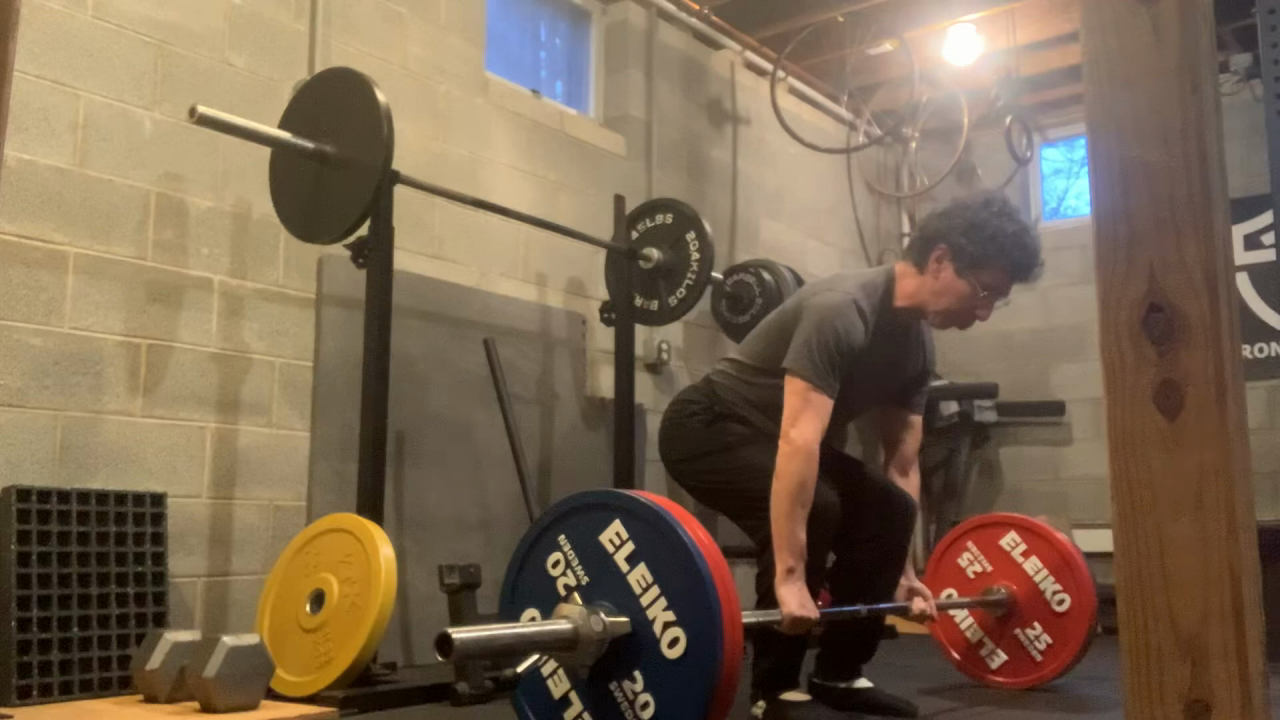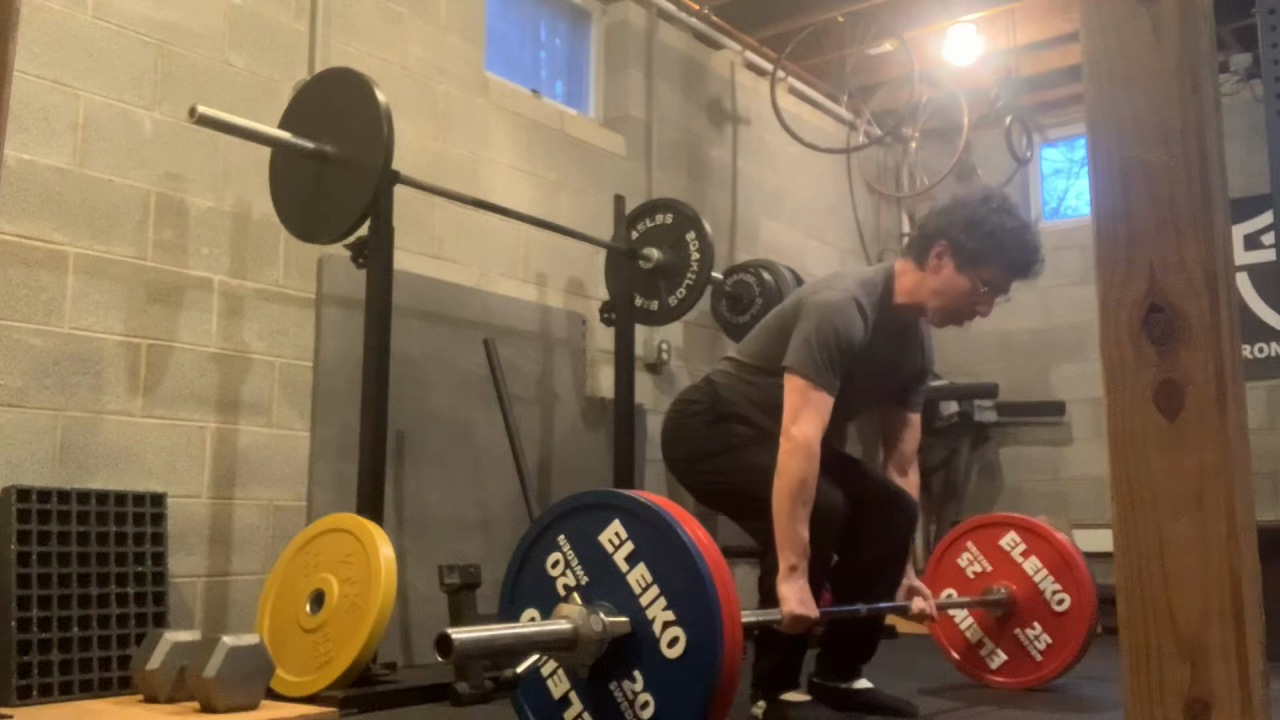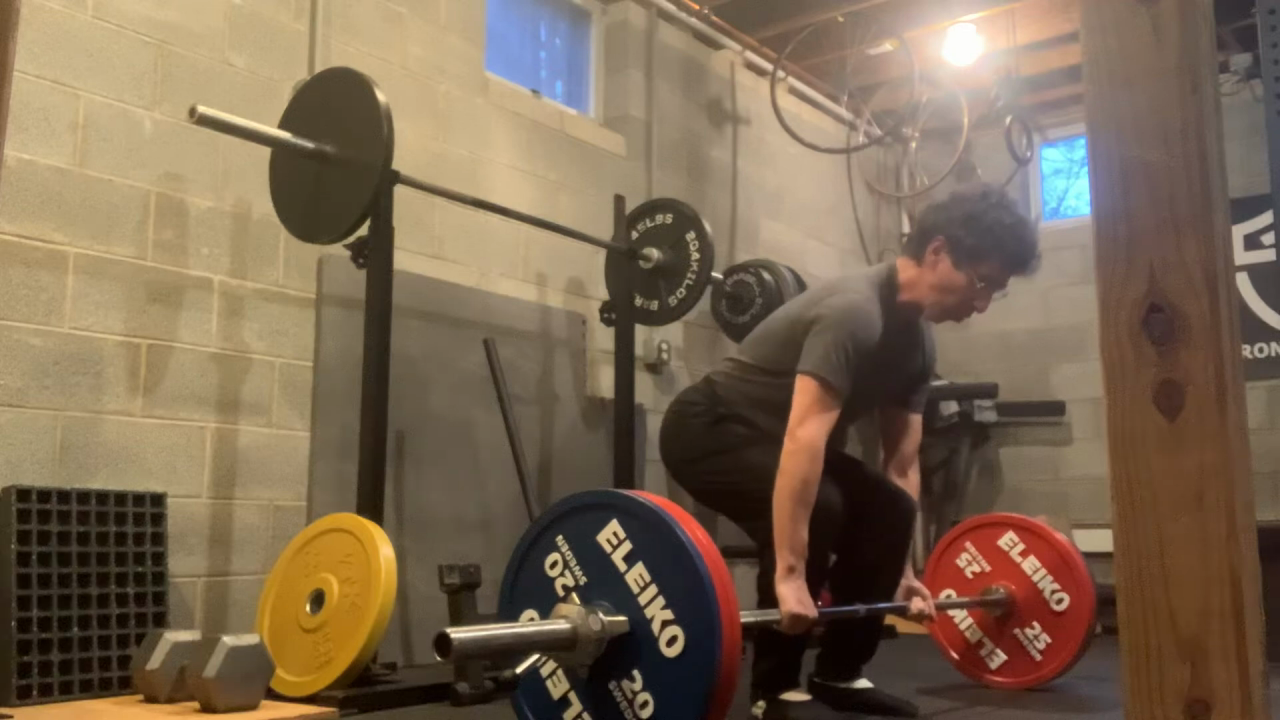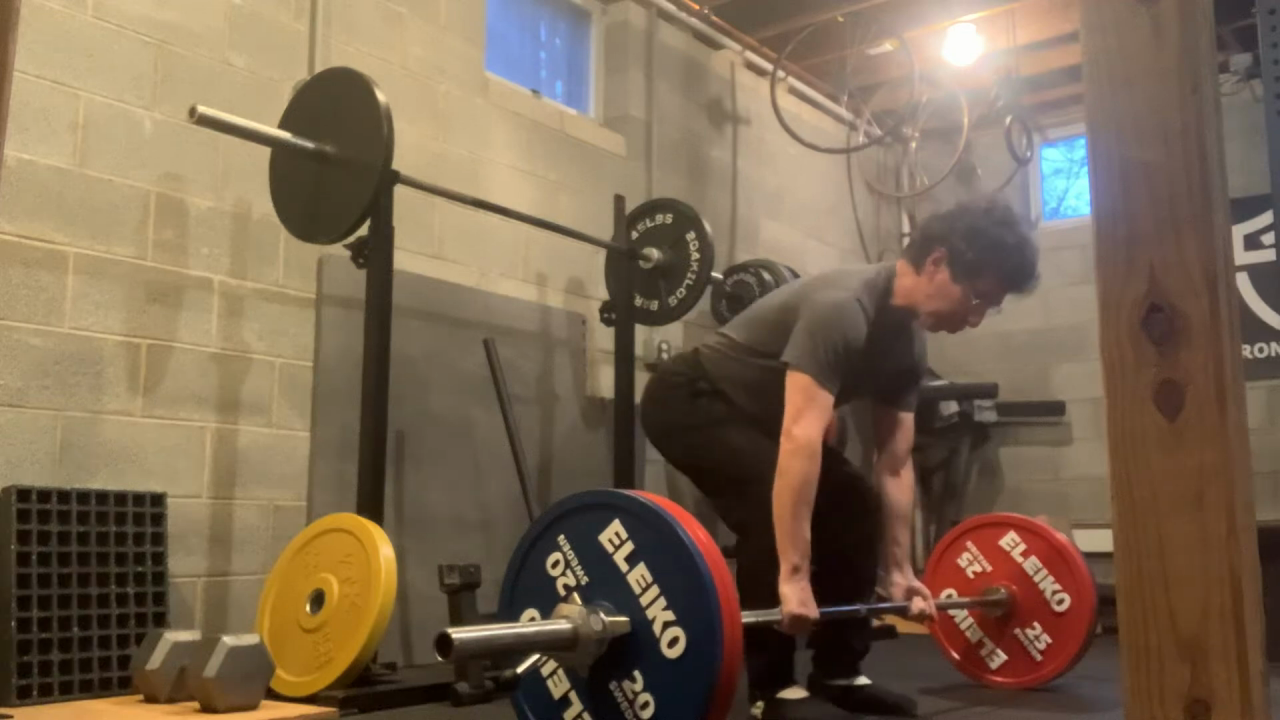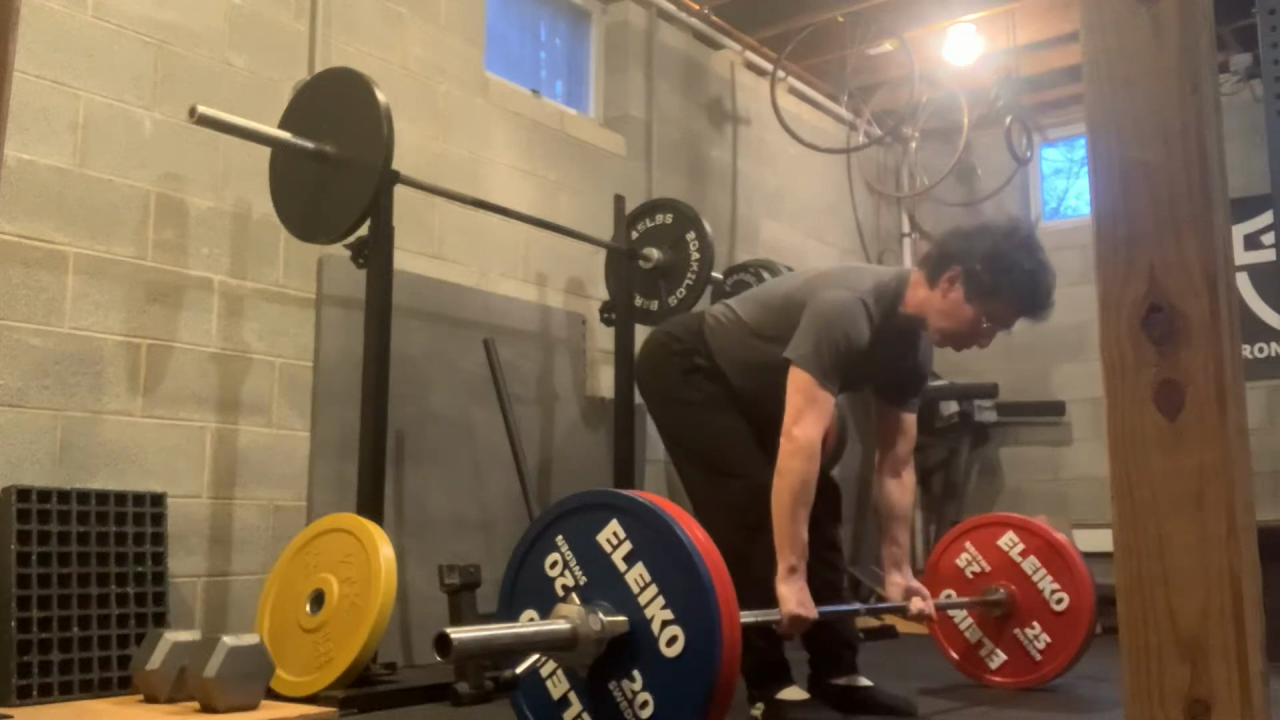
dt=0.5s
person 1, frame 1
left shoulder: (915, 344)
right shoulder: (842, 309)
left elbow: (903, 465)
right elbow: (798, 440)
left wrist: (903, 573)
right wrist: (789, 577)
left hip: (773, 437)
right hip: (708, 428)
left knee: (888, 508)
right knee: (813, 508)
left ankle: (839, 674)
person 1, frame 2
left shoulder: (915, 342)
right shoulder: (841, 308)
left elbow: (902, 463)
right elbow: (799, 438)
left wrist: (903, 572)
right wrist: (792, 576)
left hip: (774, 438)
right hip: (710, 429)
left knee: (891, 510)
right knee: (818, 510)
left ankle: (838, 674)
person 1, frame 3
left shoulder: (916, 342)
right shoulder: (852, 312)
left elbow: (902, 465)
right elbow: (804, 439)
left wrist: (902, 572)
right wrist: (790, 576)
left hip: (775, 440)
right hip: (708, 430)
left knee: (891, 511)
right knee: (816, 510)
left ankle: (840, 674)
person 1, frame 4
left shoulder: (908, 343)
right shoulder: (842, 307)
left elbow: (895, 466)
right elbow: (800, 439)
left wrist: (899, 571)
right wrist: (793, 577)
left hip: (754, 412)
right hip: (689, 400)
left knee: (854, 501)
right knee: (773, 505)
left ankle: (838, 673)
person 1, frame 5
left shoulder: (913, 345)
right shoulder: (848, 308)
left elbow: (895, 466)
right elbow: (799, 440)
left wrist: (897, 571)
right wrist: (790, 576)
left hip: (748, 388)
right hip: (687, 367)
left knee: (816, 503)
right knee: (750, 505)
left ankle: (835, 674)
